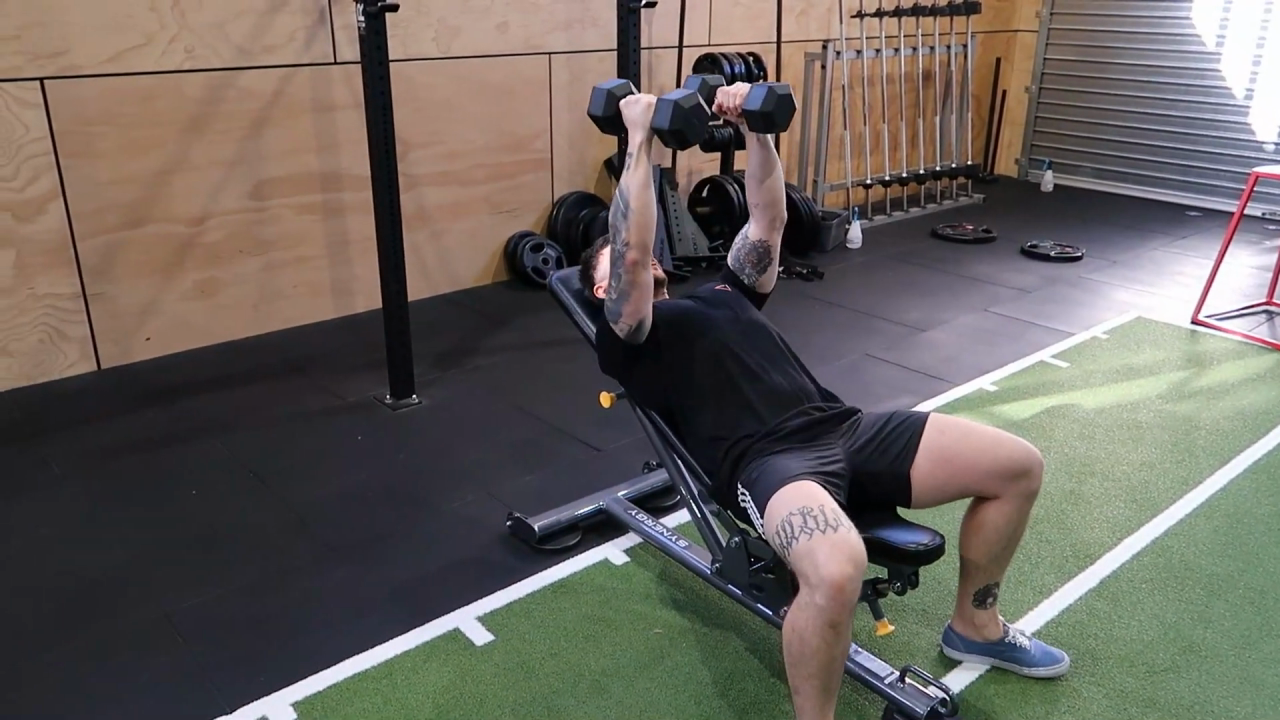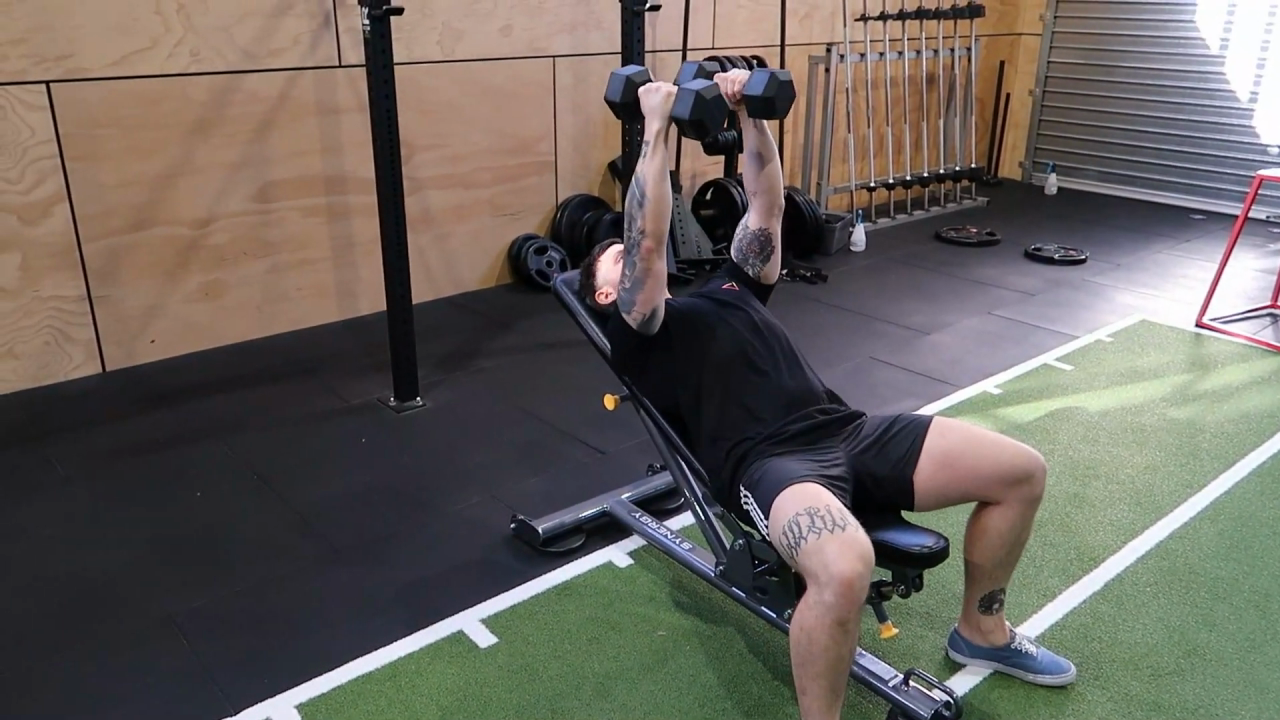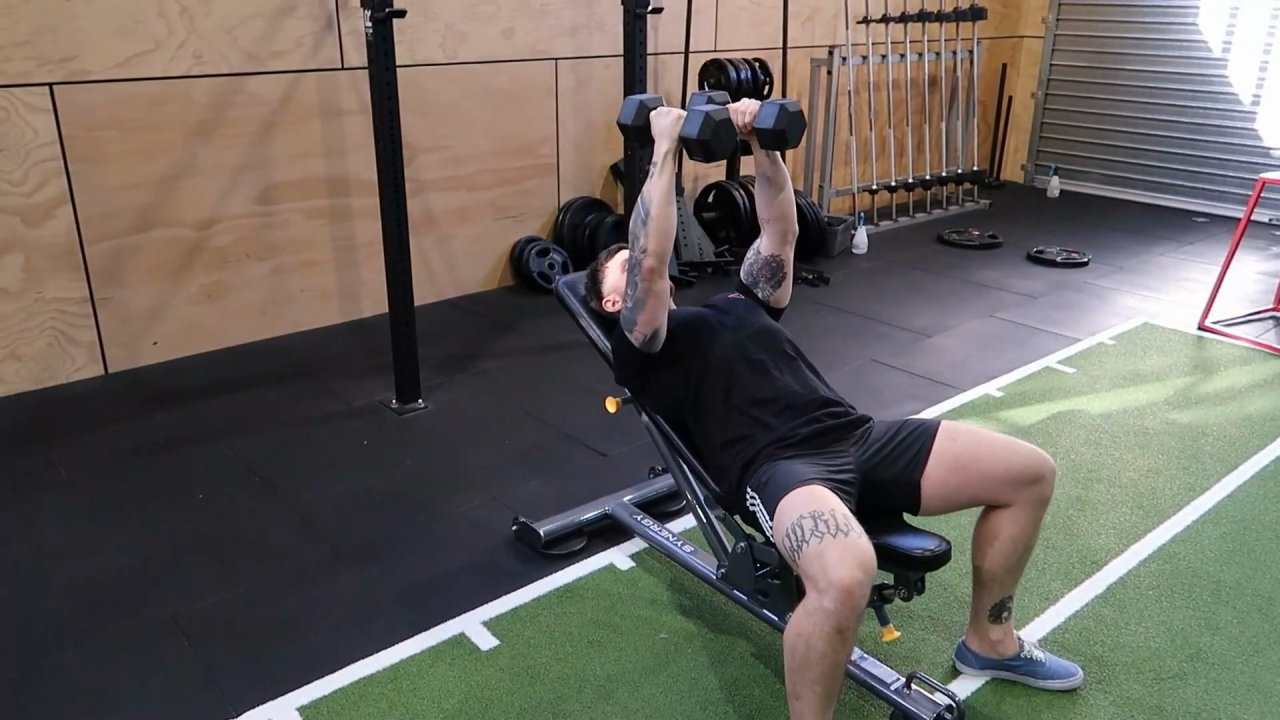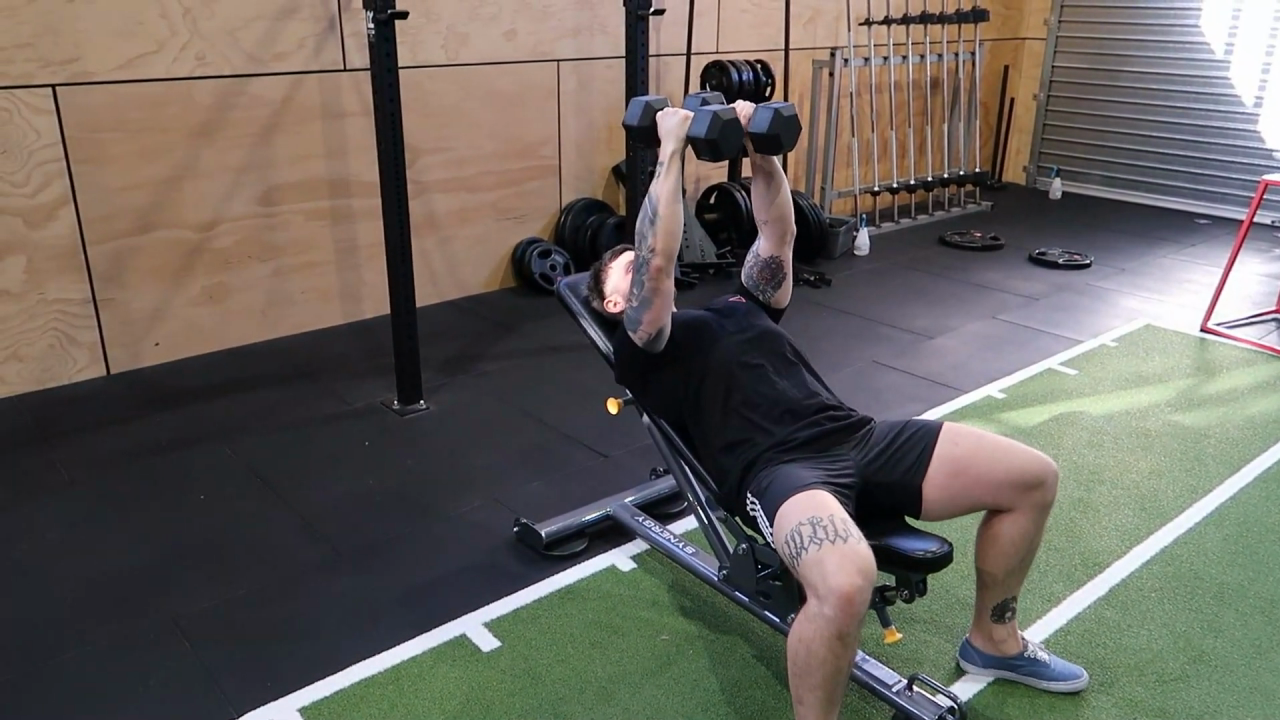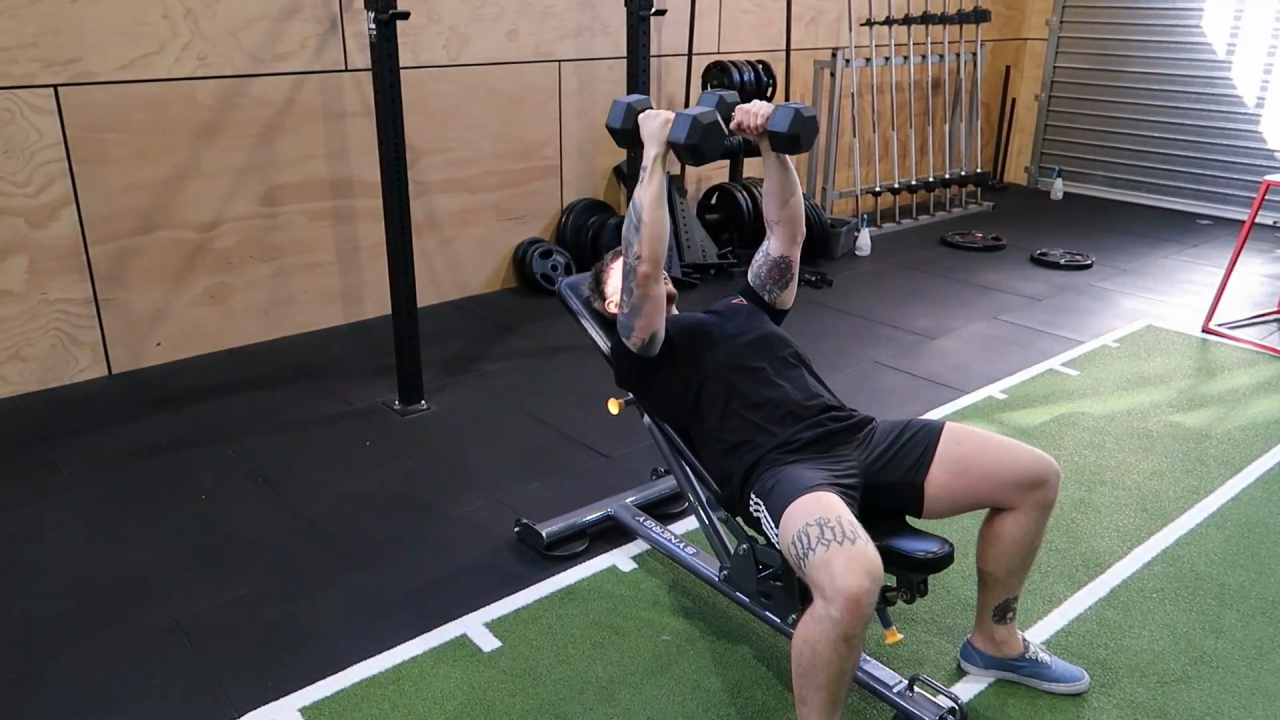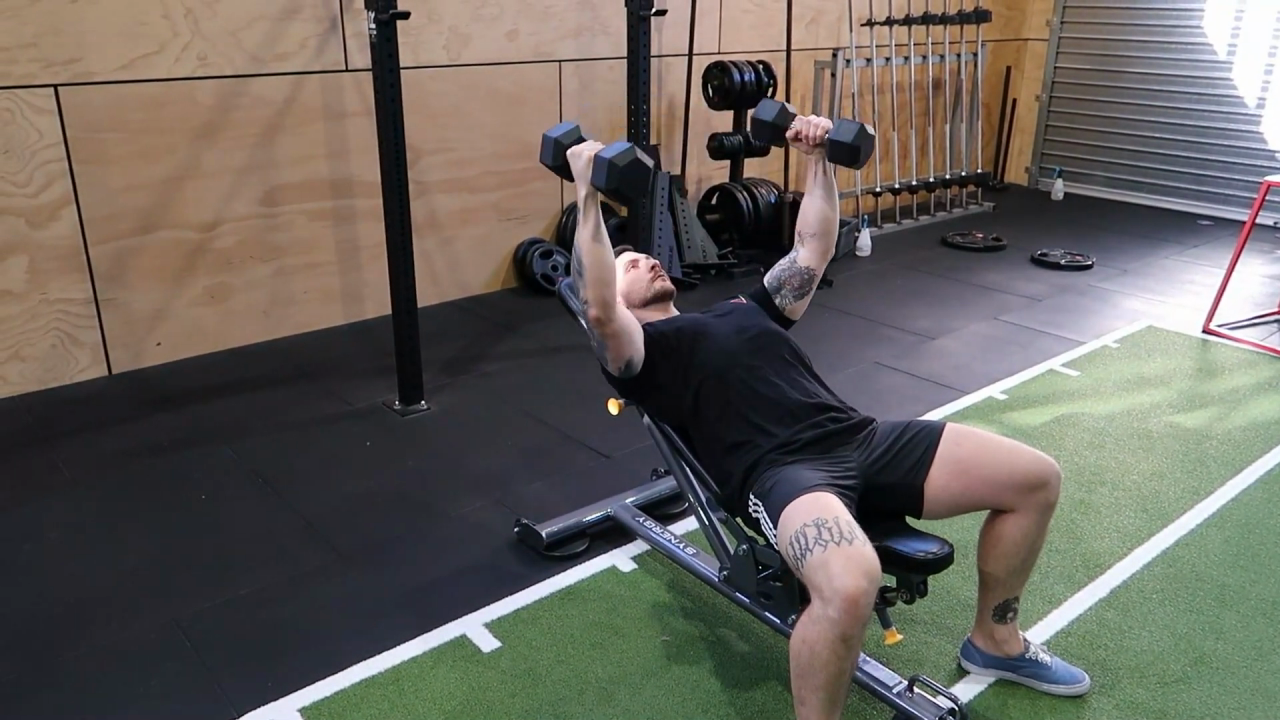
dt=0.4s
person 1, frame 1
left shoulder: (725, 291)
right shoulder: (627, 337)
left elbow: (769, 217)
right elbow: (633, 252)
left wrist: (752, 127)
right wrist: (640, 139)
left hip: (841, 430)
right hip: (764, 461)
left knee: (1018, 466)
right knee: (835, 571)
left ankle: (975, 626)
person 1, frame 2
left shoulder: (730, 288)
right shoulder: (637, 333)
left elbow: (766, 208)
right elbow: (650, 239)
left wrist: (749, 112)
right wrist: (656, 126)
left hip: (846, 433)
right hip: (769, 463)
left knee: (1022, 472)
right knee: (844, 569)
left ankle: (982, 632)
person 1, frame 3
left shoulder: (738, 301)
right shoulder: (641, 347)
left elbow: (780, 231)
right elbow: (651, 261)
left wrist: (760, 141)
right wrist: (664, 150)
left hip: (854, 436)
right hip: (775, 466)
left knee: (1031, 472)
right knee: (845, 575)
left ankle: (989, 641)
person 1, frame 4
left shoulder: (741, 303)
right shoulder: (644, 346)
left elbow: (777, 233)
right elbow: (659, 258)
left wrist: (756, 146)
right wrist: (672, 149)
left hip: (855, 438)
right hip: (776, 469)
left knee: (1034, 478)
right knee: (844, 583)
left ankle: (994, 640)
person 1, frame 5
left shoulder: (742, 306)
right shoulder: (642, 349)
left elbow: (786, 235)
right elbow: (642, 269)
left wrist: (769, 144)
right wrist: (655, 154)
left hip: (858, 439)
right hip: (779, 471)
left knee: (1036, 477)
right knee: (852, 584)
left ankle: (994, 641)
person 1, frame 6
left shoulder: (744, 305)
right shoulder: (639, 349)
left elbow: (813, 250)
right elbow: (598, 311)
left wrist: (816, 158)
right wrist: (589, 196)
left hip: (859, 439)
right hip: (779, 471)
left knee: (1036, 477)
right knee: (850, 586)
left ankle: (994, 641)
